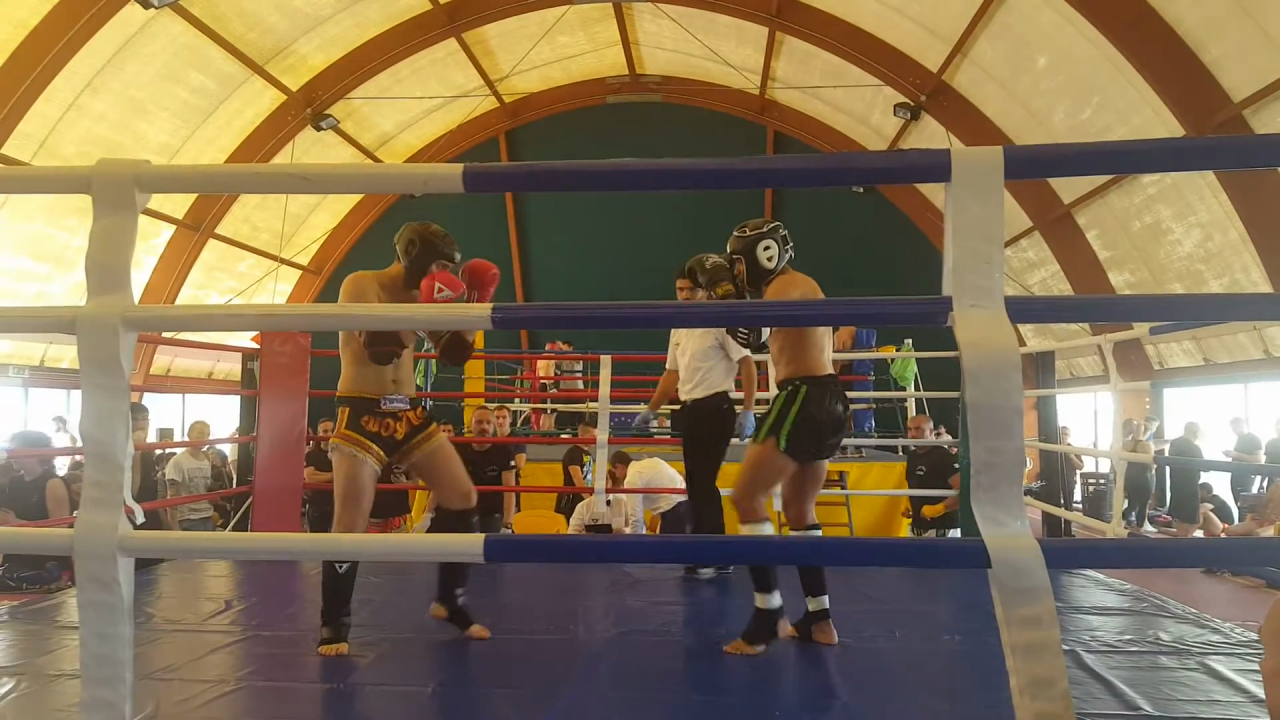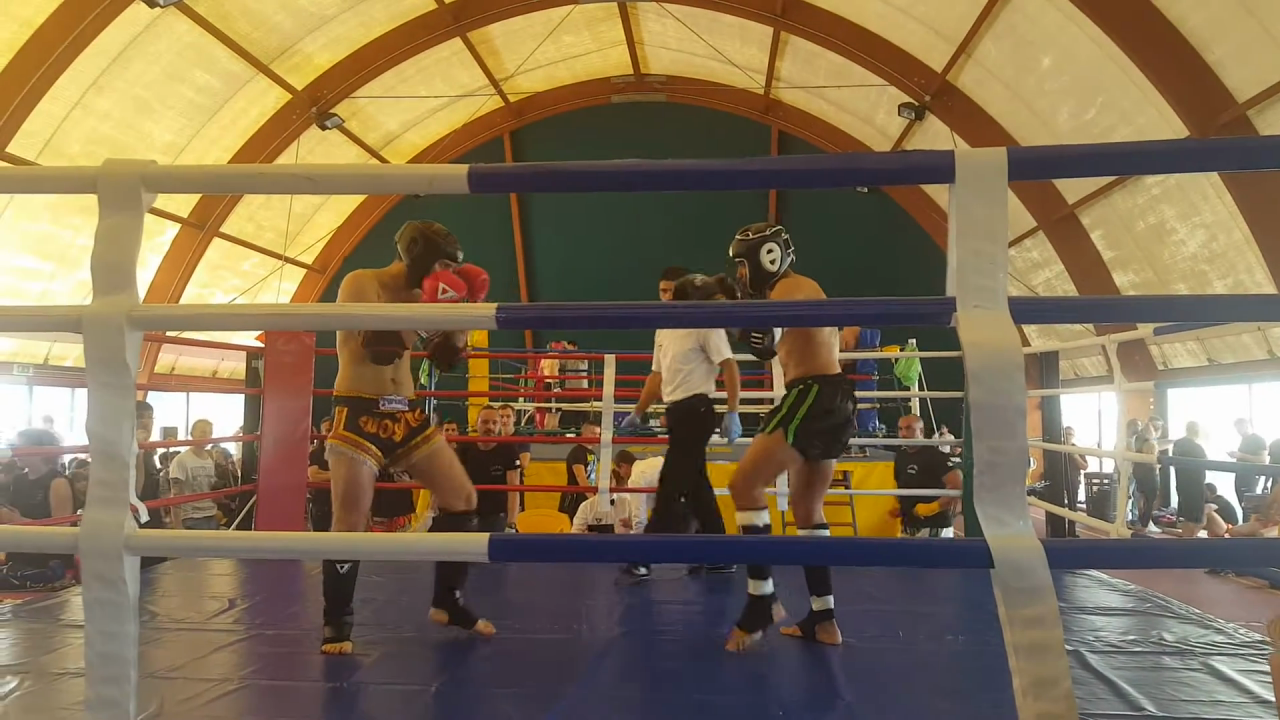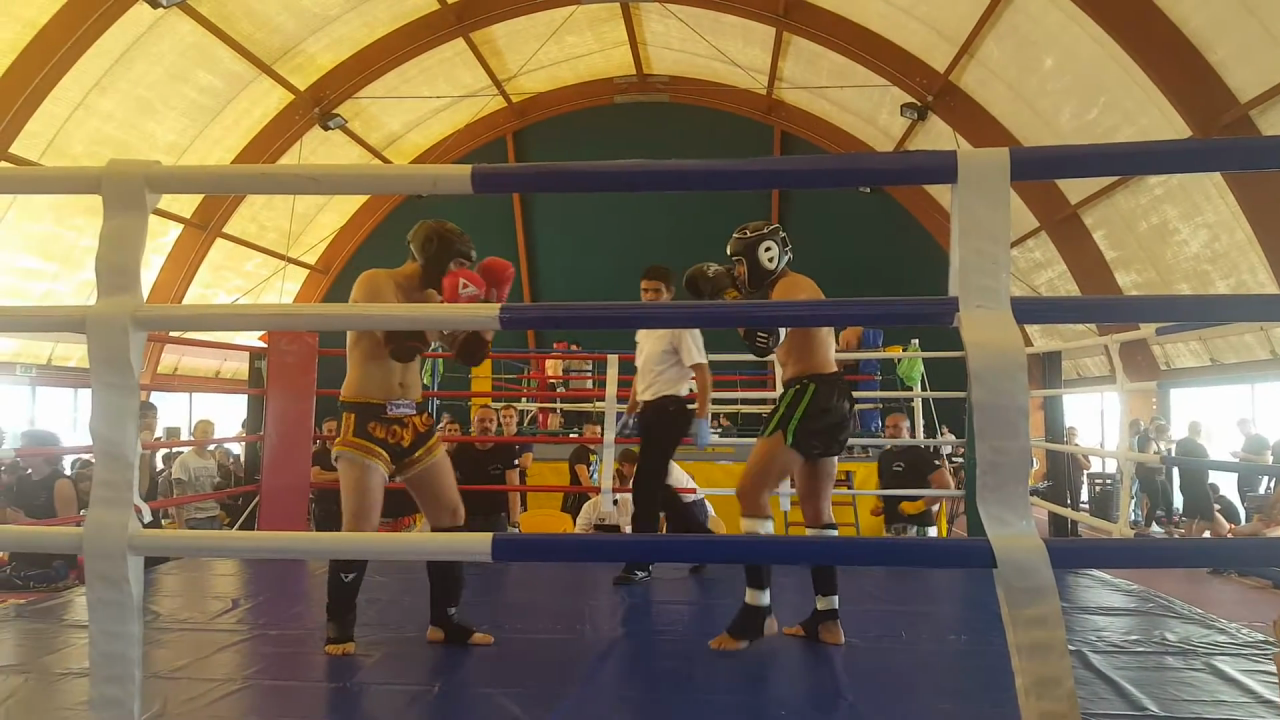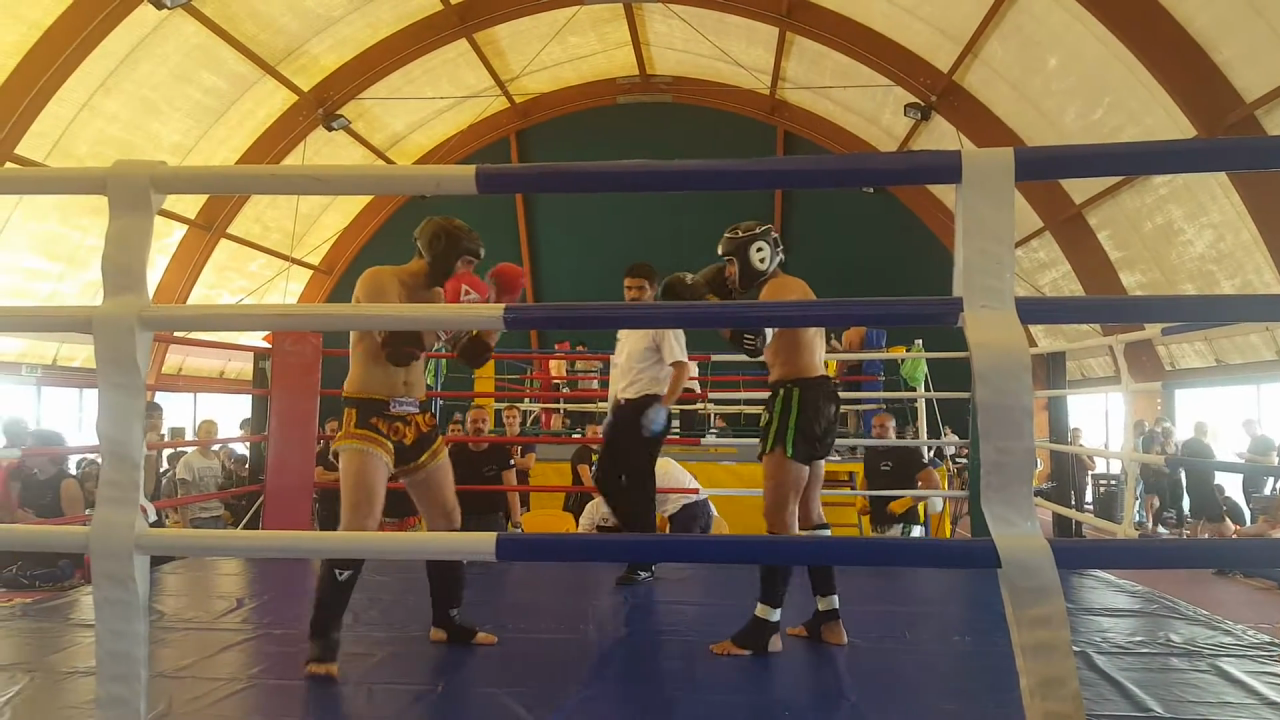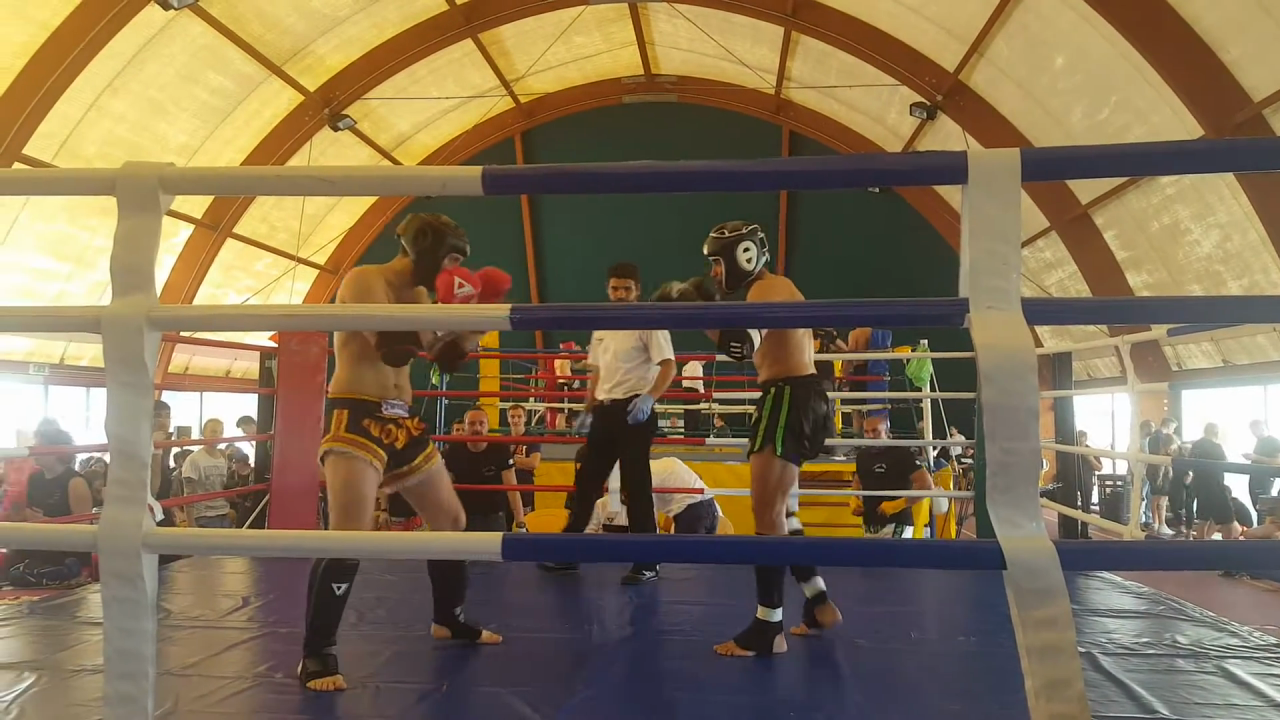
dt=0.2s
person 1, frame 1
left shoulder: (424, 295)
right shoulder: (359, 285)
left elbow: (456, 353)
right elbow: (380, 349)
left wrist: (478, 304)
right wrist: (427, 310)
left hip: (409, 413)
right hip: (361, 416)
left knee: (462, 497)
right knee: (350, 526)
left ankle: (450, 600)
right ankle: (334, 625)
person 1, frame 2
left shoulder: (420, 296)
right shoulder: (359, 283)
left elbow: (446, 357)
right elbow: (379, 349)
right wrist: (428, 310)
left hip: (407, 414)
right hip: (359, 417)
left knee: (462, 499)
right knee: (350, 526)
left ankle: (447, 602)
right ankle: (337, 623)
person 1, frame 3
left shoulder: (432, 298)
right shoulder: (374, 283)
left elbow: (471, 353)
right elbow: (401, 347)
left wrist: (493, 304)
right wrist: (451, 308)
left hip: (414, 419)
right hip: (366, 421)
left knee: (451, 518)
right knee: (360, 533)
left ankle: (444, 621)
right ankle: (339, 624)
person 1, frame 4
left shoulder: (438, 295)
right shoulder: (378, 280)
left elbow: (474, 355)
right elbow: (398, 350)
left hip: (417, 418)
right hip: (368, 416)
left knee: (448, 521)
right knee: (360, 528)
left ankle: (446, 621)
right ankle: (321, 642)
person 1, frame 5
left shoulder: (418, 295)
right shoulder: (363, 280)
left elbow: (449, 359)
right elbow: (392, 350)
right wrist: (446, 310)
left hip: (403, 422)
right hip: (355, 420)
left knee: (451, 521)
right knee: (349, 539)
left ankle: (449, 619)
right ankle: (316, 655)
person 2, frame 1
left shoulder: (787, 285)
right shoulder: (797, 286)
left elbow: (750, 334)
right elbow: (770, 335)
left wrist: (719, 289)
right wrist: (733, 290)
left hip: (806, 399)
right hip: (820, 400)
left knee: (747, 497)
right knee: (799, 510)
left ankle: (768, 612)
right ankle: (818, 619)
person 2, frame 2
left shoulder: (791, 288)
right shoulder: (797, 289)
left elbow: (761, 342)
right elbow: (775, 343)
right wrist: (738, 301)
left hip: (815, 397)
right hip: (829, 399)
left knee: (744, 484)
right knee: (807, 508)
left ankle: (761, 600)
right ankle: (823, 619)
person 2, frame 3
left shoulder: (791, 287)
right shoulder: (794, 289)
left elbow: (765, 341)
right elbow: (774, 342)
left wrist: (726, 296)
right wrist: (733, 298)
left hip: (812, 396)
right hip: (826, 398)
left knee: (752, 492)
right knee: (815, 508)
left ankle: (756, 609)
right ankle: (827, 619)
person 2, frame 4
left shoulder: (780, 288)
right shoulder: (787, 289)
left elbow: (752, 342)
right elbow: (764, 343)
left wrist: (707, 302)
right wrist: (722, 301)
left hip: (799, 400)
right hip: (813, 399)
left knee: (779, 514)
right knee: (806, 509)
left ankle: (765, 627)
right ankle: (828, 619)
person 2, frame 5
left shoulder: (767, 289)
right shoulder: (774, 289)
left elbow: (740, 347)
right elbow: (750, 343)
right wrist: (710, 306)
left hip: (788, 399)
right hip: (803, 398)
left knee: (766, 511)
right knee: (776, 506)
left ankle: (768, 628)
right ankle: (820, 603)
person 3, frame 1
right shoulder: (678, 329)
left elbow: (748, 365)
right elbow: (672, 374)
left wrist: (747, 411)
right wrist: (650, 410)
left hip: (716, 409)
right hip: (689, 410)
left knee: (702, 482)
right knee: (698, 484)
person 3, frame 2
left shoulder: (703, 324)
right shoulder: (662, 330)
left elbow: (729, 367)
right elbow: (657, 375)
left wrist: (732, 413)
right wrist: (638, 412)
left hip: (695, 410)
right hip: (675, 411)
left knee: (670, 484)
right knee: (695, 485)
person 3, frame 3
left shoulder: (680, 326)
right shoulder: (644, 329)
left elbow: (702, 372)
left wrist: (701, 418)
right wrist: (628, 414)
left hip: (668, 411)
right hip: (649, 412)
left knee: (646, 486)
right knee: (655, 486)
left ankle: (640, 562)
person 3, frame 4
left shoulder: (663, 324)
right shoulder: (625, 326)
left elbow: (681, 369)
left wrist: (662, 407)
right wrist: (611, 413)
left hip: (647, 410)
right hip: (625, 410)
left knee: (639, 486)
right knee: (604, 479)
left ankle: (642, 563)
right ankle: (640, 537)
person 3, frame 5
right shoulder: (602, 326)
left elbow: (668, 366)
left wrist: (649, 399)
right wrist: (587, 412)
left hip: (634, 412)
right hip: (605, 412)
left knee: (636, 487)
right knee: (587, 482)
left ankle: (647, 563)
